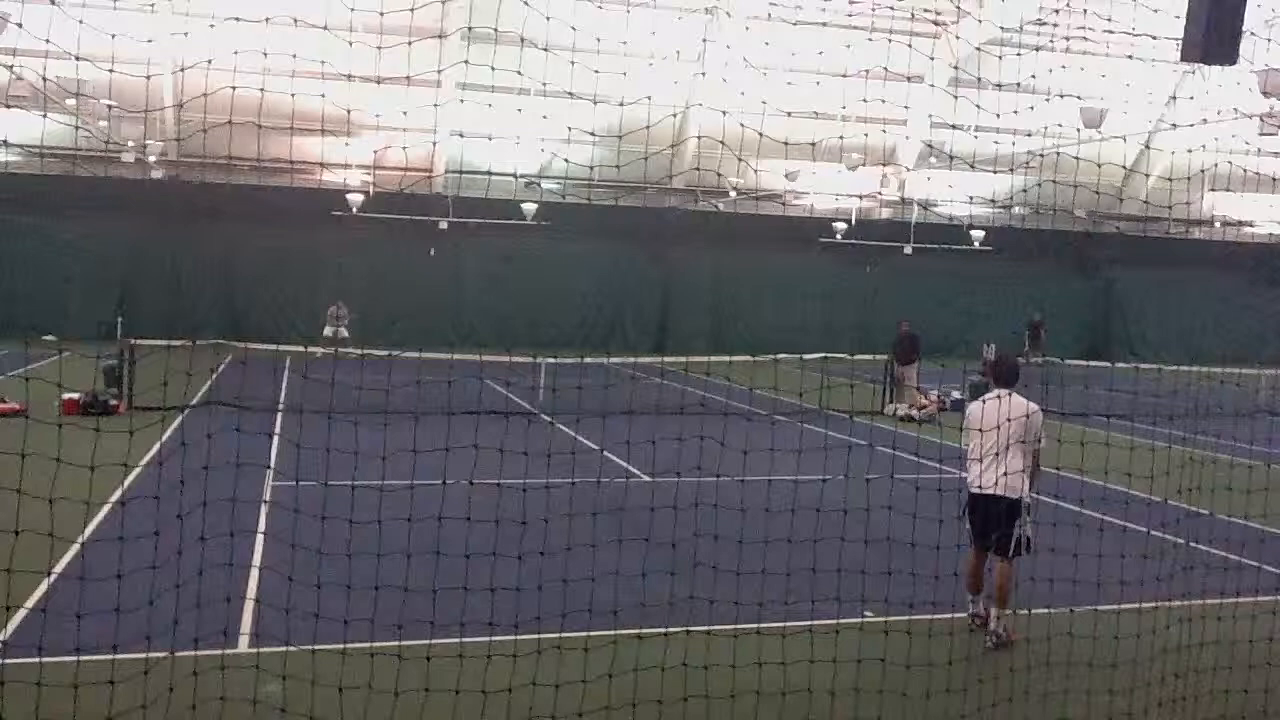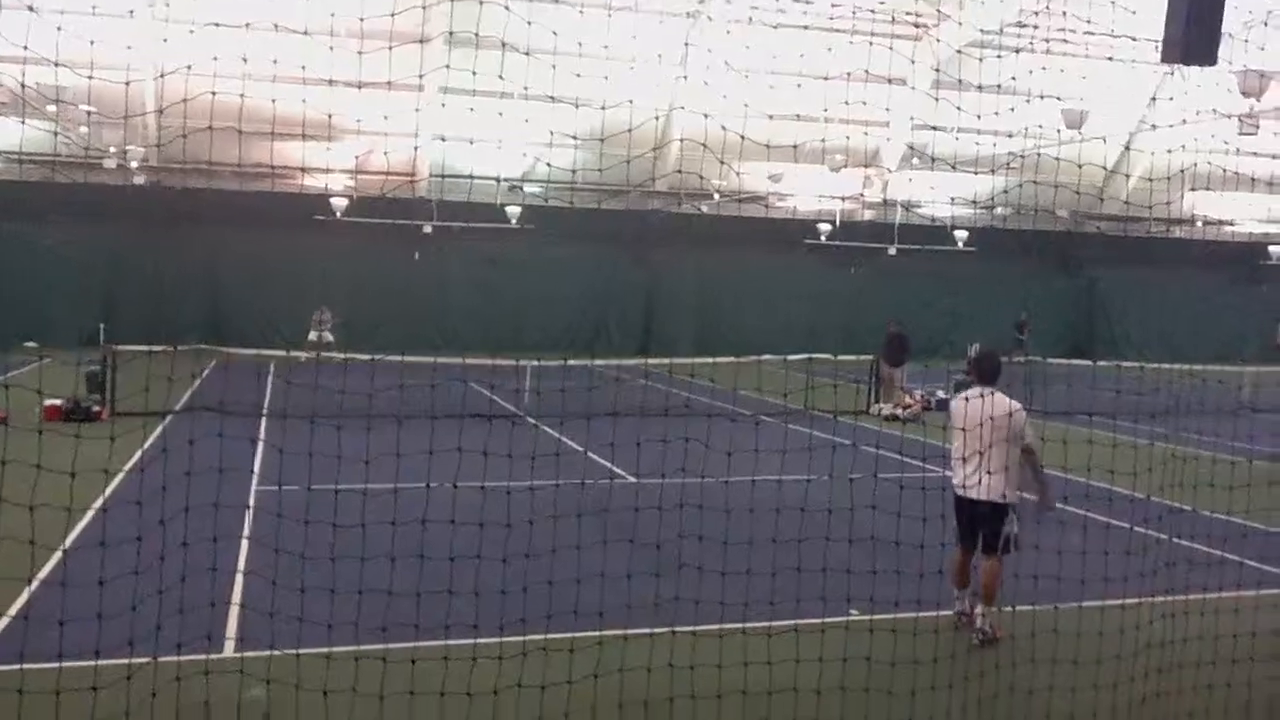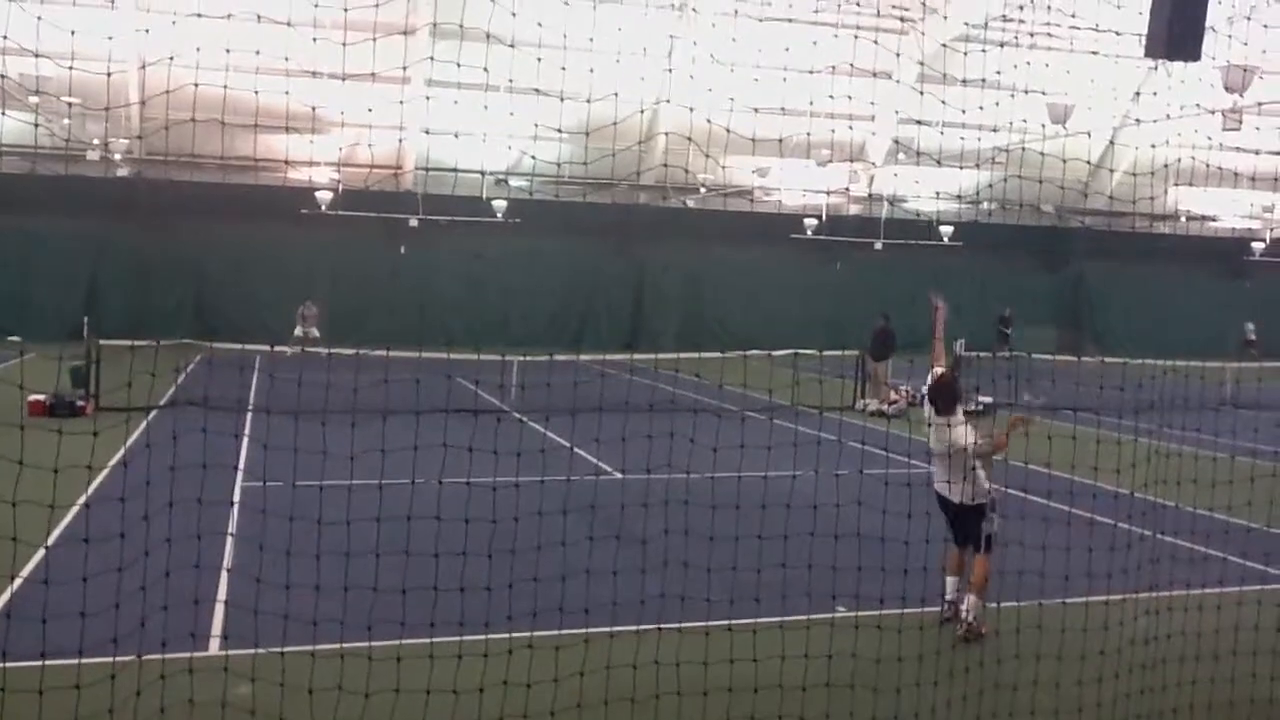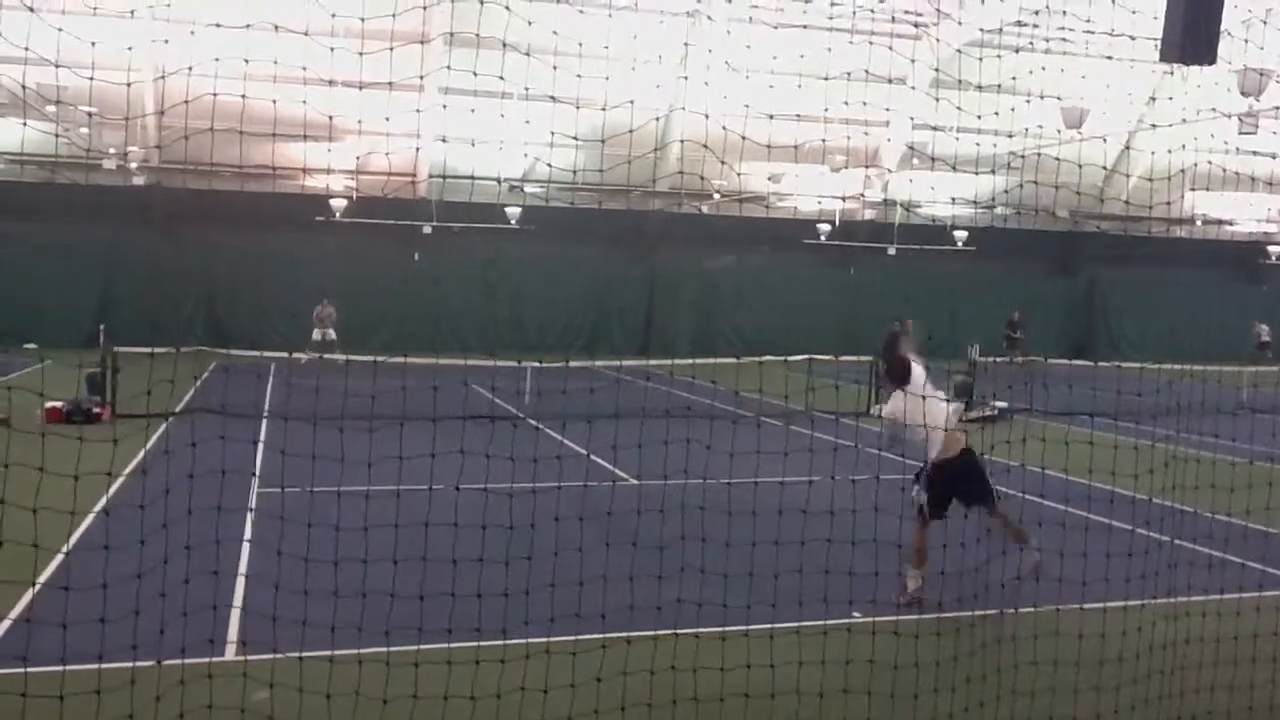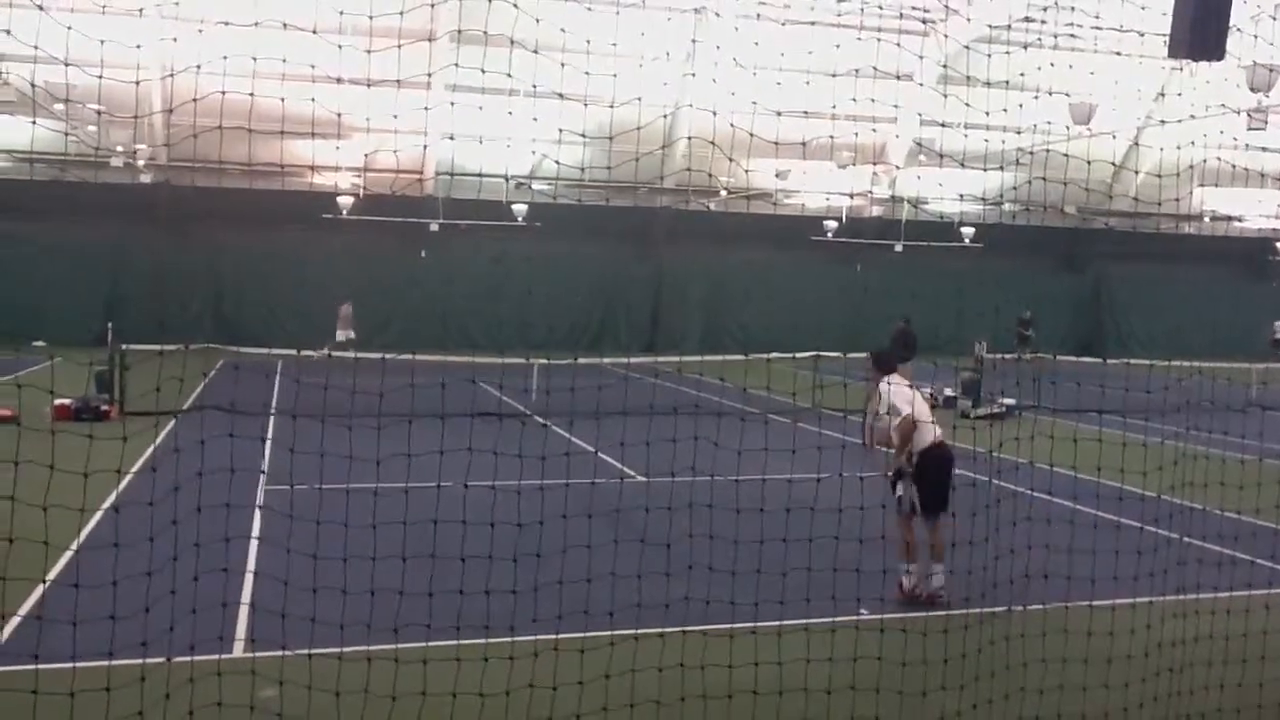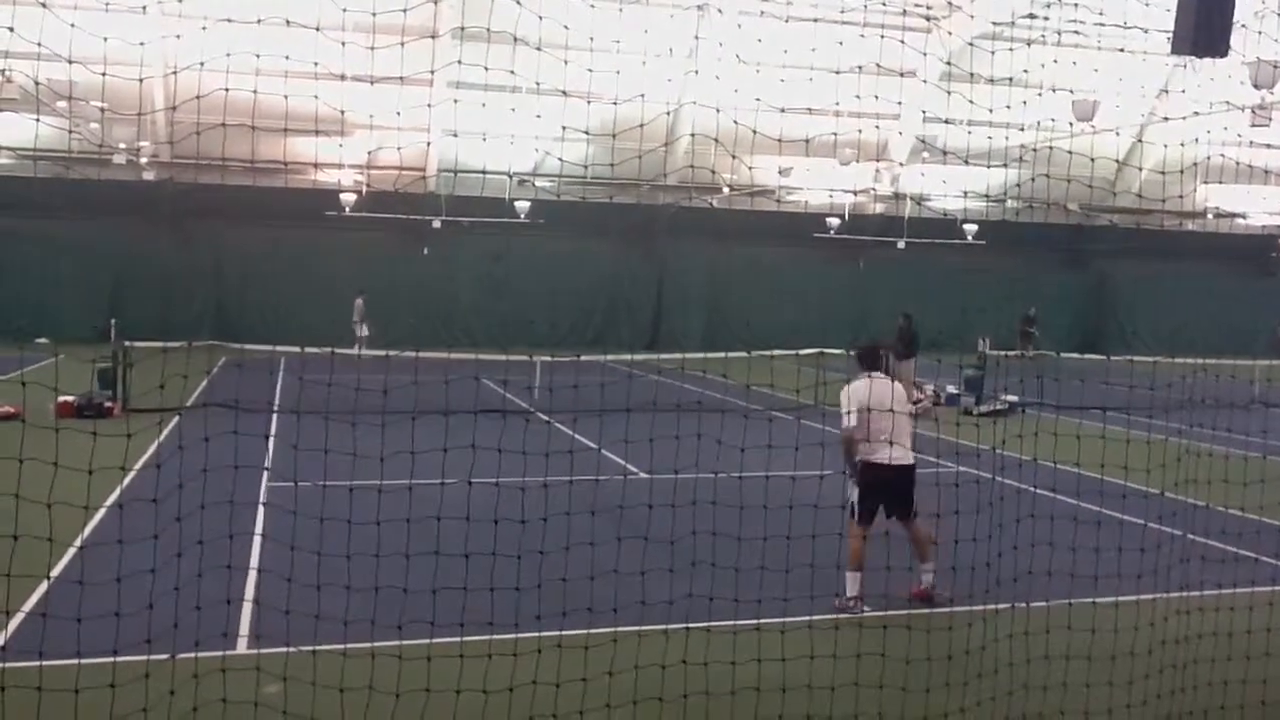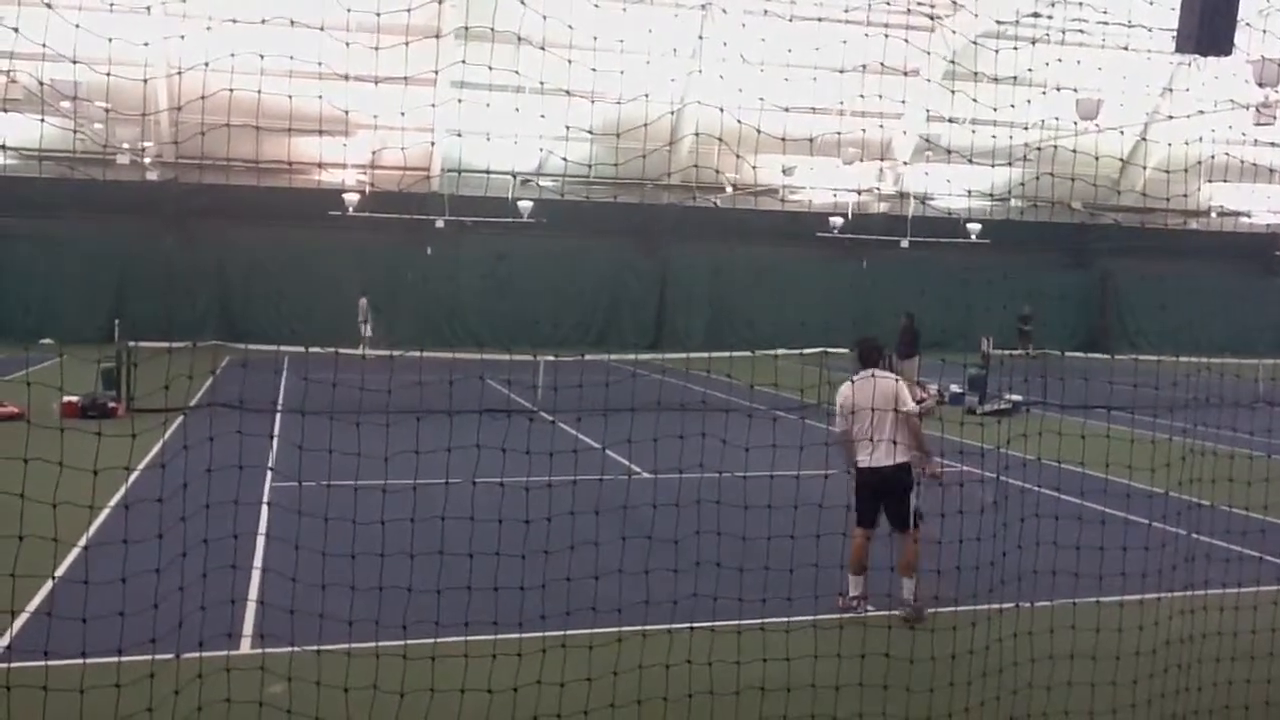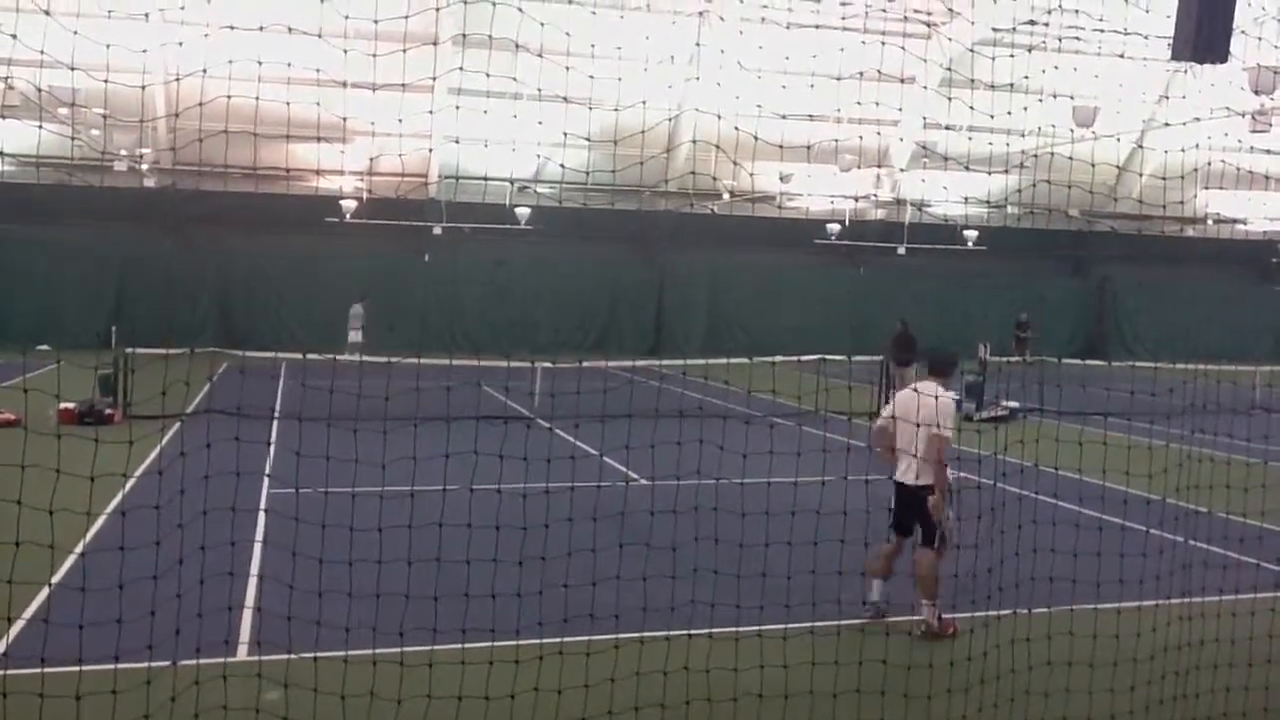
dt=0.5s
person 1, frame 1
left shoulder: (974, 408)
right shoulder: (1031, 411)
right elbow: (1034, 459)
right wrist: (1025, 488)
left hip: (977, 490)
right hip: (1011, 493)
left knee: (978, 552)
right knee: (1004, 559)
left ankle: (976, 610)
right ankle: (997, 627)
person 1, frame 2
left shoulder: (957, 403)
right shoulder: (1012, 409)
right elbow: (1029, 454)
right wrist: (1043, 489)
left hip: (963, 490)
right hip: (997, 494)
left knee: (964, 550)
right knee: (992, 557)
left ankle: (962, 608)
right ankle: (983, 624)
person 1, frame 3
left shoulder: (932, 404)
right shoulder: (958, 430)
left elbow: (939, 356)
right elbow: (986, 452)
left wrist: (940, 316)
right wrist: (1012, 426)
left hip: (945, 491)
right hip: (973, 497)
left knee: (959, 546)
right knee: (981, 555)
left ankle: (950, 602)
right ankle: (968, 619)
person 1, frame 4
left shoulder: (891, 408)
right shoulder: (917, 376)
right elbow: (911, 360)
left hip: (938, 468)
right hip: (963, 457)
left knee: (921, 526)
right knee: (993, 509)
left ankle: (914, 588)
right ankle: (1031, 550)
person 1, frame 5
left shoulder: (886, 389)
right shoulder: (903, 386)
left elbow: (909, 421)
left wrist: (900, 453)
right wrist: (879, 439)
left hip: (924, 457)
right hip: (941, 453)
left knee: (905, 520)
right knee: (933, 520)
left ankle: (913, 583)
right ankle: (936, 584)
person 1, frame 6
left shoulder: (853, 389)
right shoulder: (898, 387)
left elbow: (849, 434)
left wrist: (850, 463)
left hip: (871, 466)
right hip: (905, 465)
left knee: (858, 529)
right knee: (911, 523)
left ankle: (852, 597)
right ankle: (928, 583)
person 1, frame 7
left shoulder: (845, 390)
right shoulder: (896, 384)
left elbow: (843, 437)
right elbow: (912, 425)
right wrist: (928, 459)
left hip: (866, 469)
right hip: (898, 467)
left knee: (862, 531)
right knee: (909, 535)
left ankle: (854, 596)
right ankle: (909, 601)
person 1, frame 8
left shoulder: (903, 395)
right shoulder: (944, 401)
left elbow: (878, 434)
right elbow: (937, 450)
right wrist: (938, 491)
left hip: (902, 480)
right hip: (927, 484)
left knee: (897, 539)
right knee: (930, 550)
left ankle: (874, 600)
right ankle: (930, 619)
